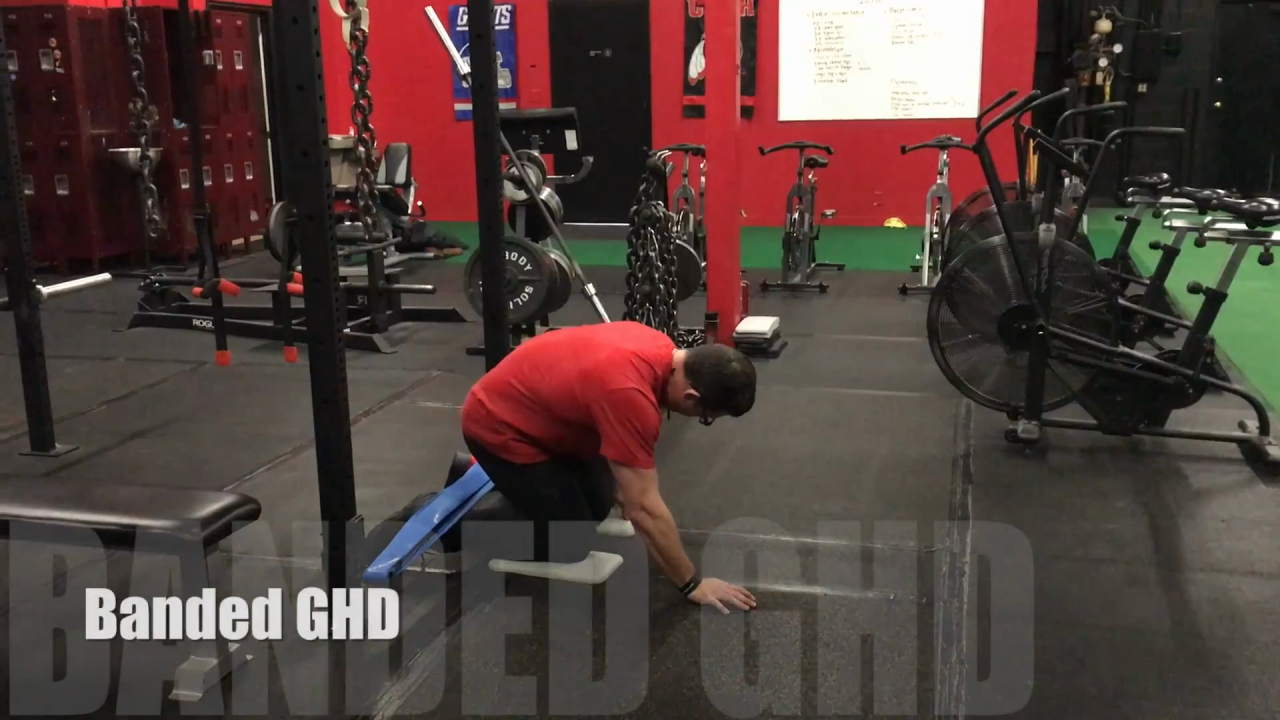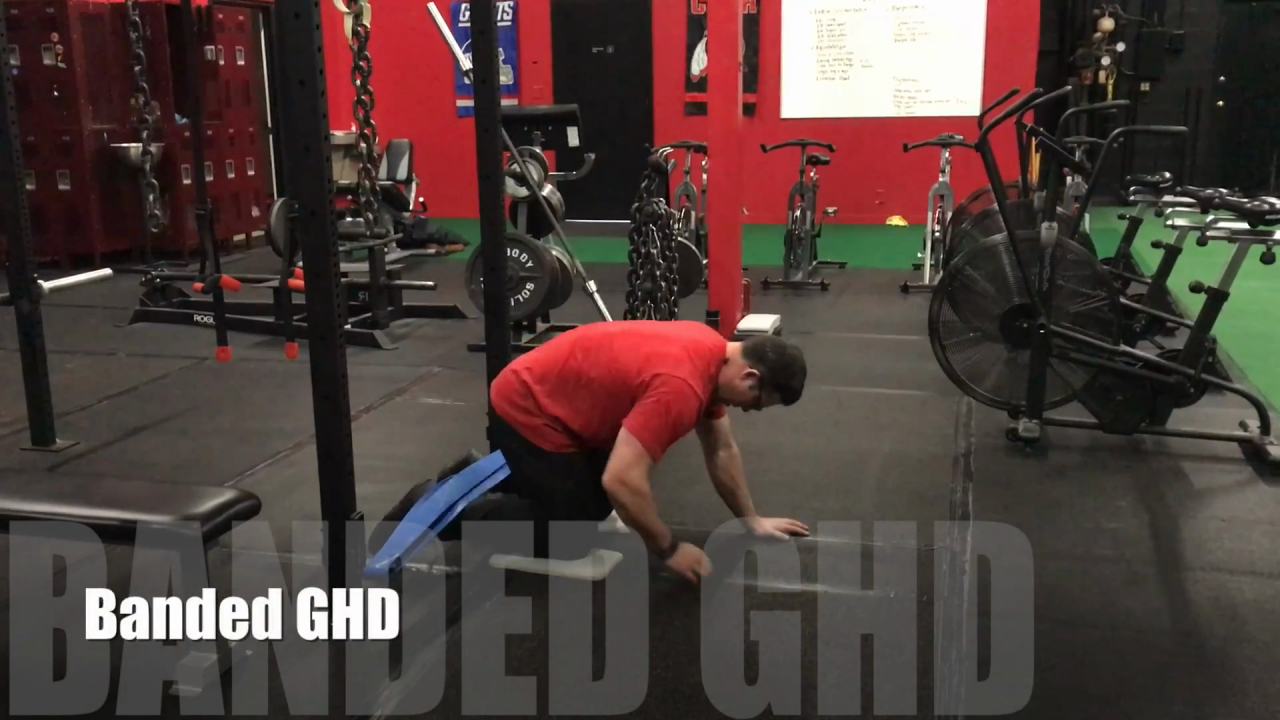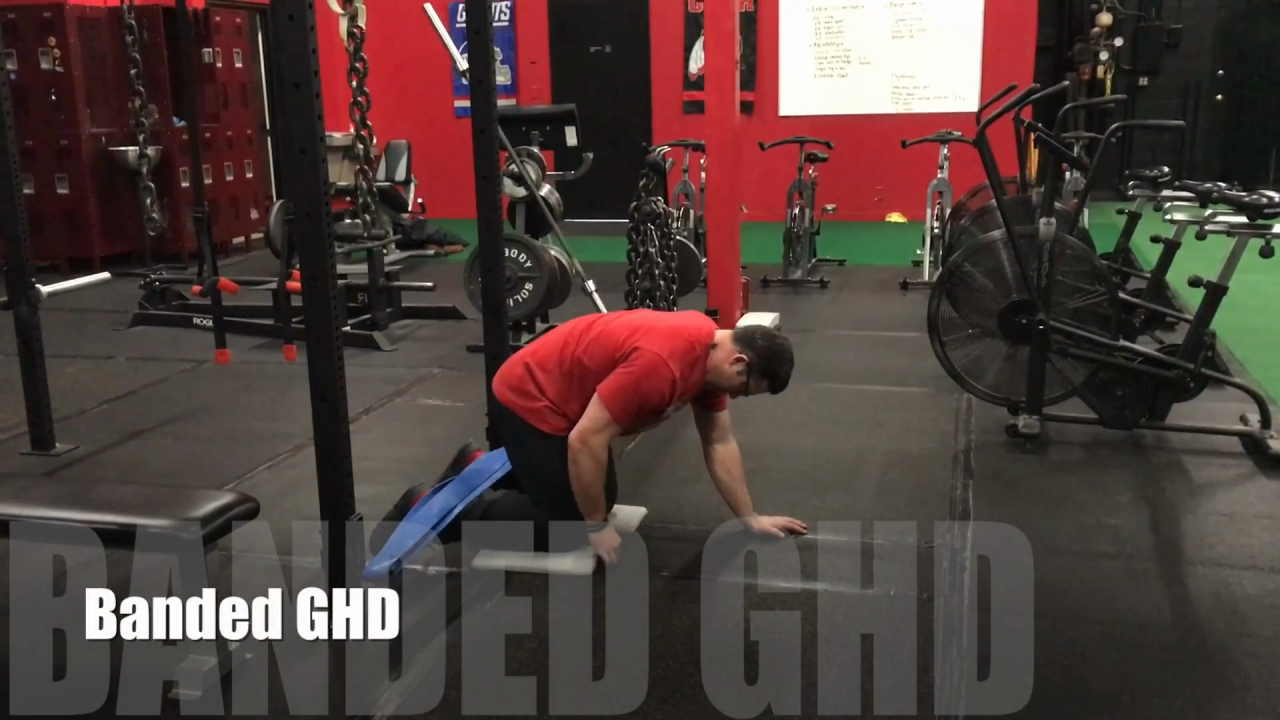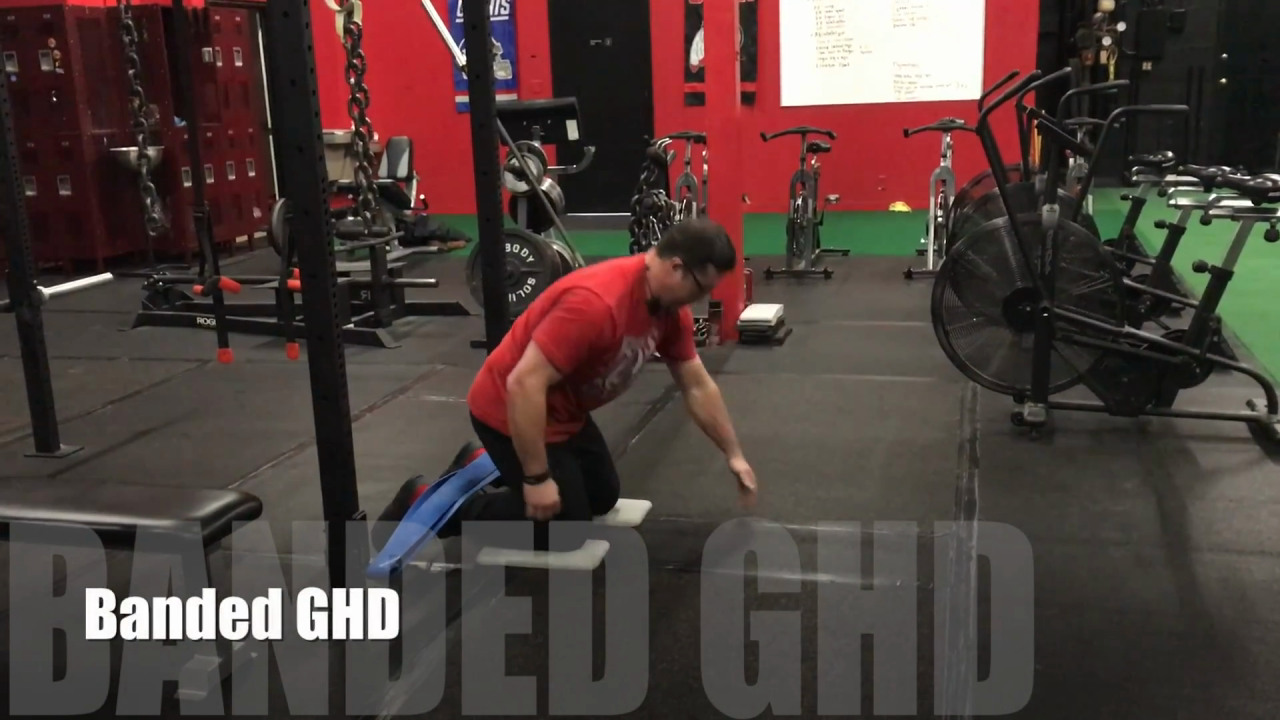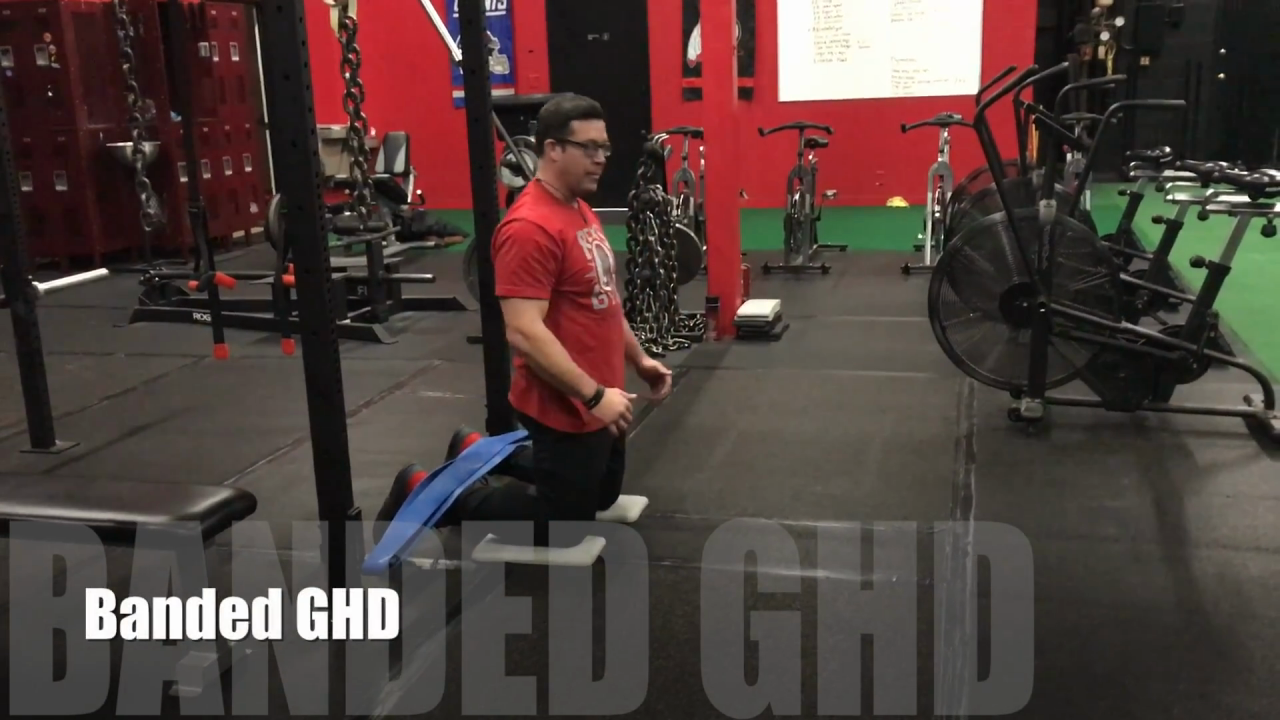
dt=0.7s
person 1, frame 1
left shoulder: (661, 349)
right shoulder: (630, 393)
right elbow: (644, 508)
left wrist: (614, 483)
right wrist: (693, 585)
left hip: (535, 409)
right hip: (499, 426)
left knee: (599, 507)
right knee: (569, 545)
person 1, frame 2
left shoulder: (715, 356)
right shoulder: (682, 386)
left elbow: (721, 450)
right elbow: (622, 481)
left wrist: (751, 520)
right wrist: (669, 550)
left hip: (558, 400)
right hip: (526, 409)
left knee: (597, 507)
right ankle: (456, 511)
person 1, frame 3
left shoulder: (713, 351)
right shoulder: (661, 364)
left elbow: (720, 442)
right elbow: (584, 442)
left wrist: (751, 518)
right wrist: (596, 527)
left hip: (568, 395)
right hip: (529, 400)
left knee: (599, 500)
right knee: (566, 526)
person 1, frame 4
left shoulder: (668, 306)
right shoulder: (596, 303)
left elbow: (697, 385)
right elbow: (523, 384)
left wrist: (734, 456)
right wrist: (536, 478)
right hip: (507, 412)
left knee: (603, 497)
left ankle: (498, 471)
person 1, frame 5
left shoulder: (579, 210)
right shoulder: (530, 228)
right elbow: (523, 333)
left wrist: (639, 358)
right wrist: (594, 395)
left hip: (599, 398)
right hip: (566, 408)
left knee: (602, 495)
right knee: (563, 527)
